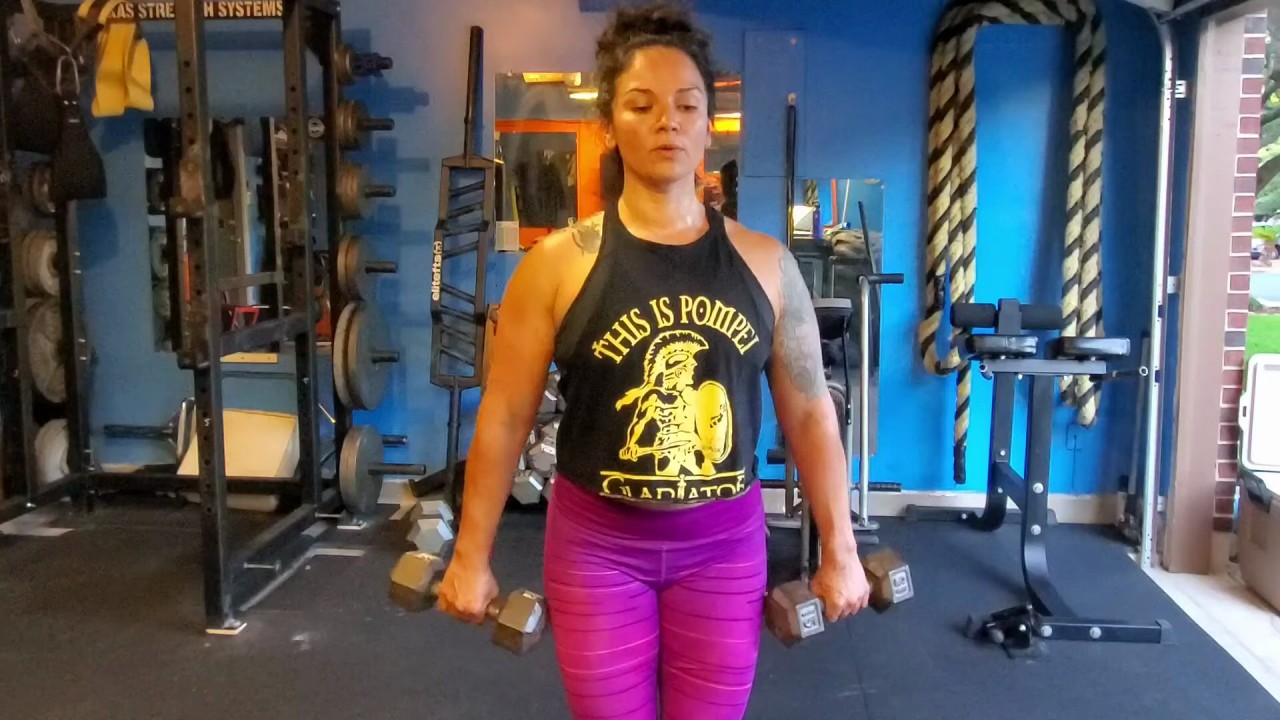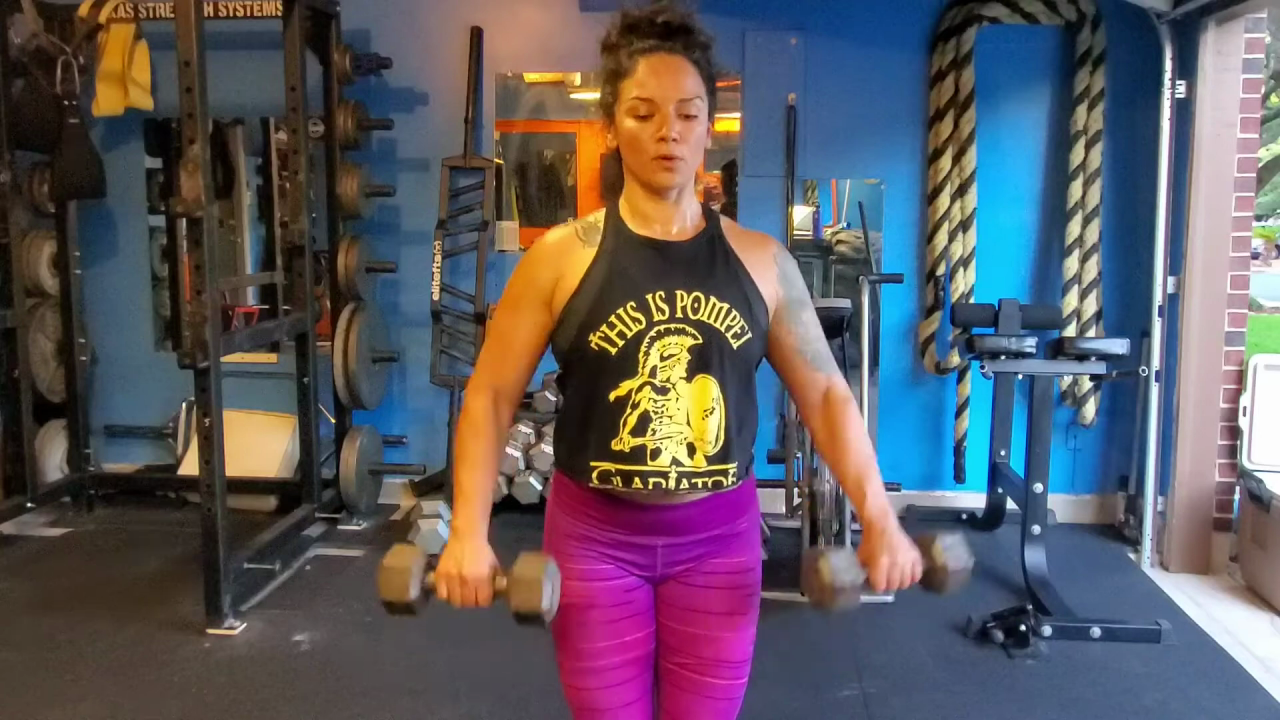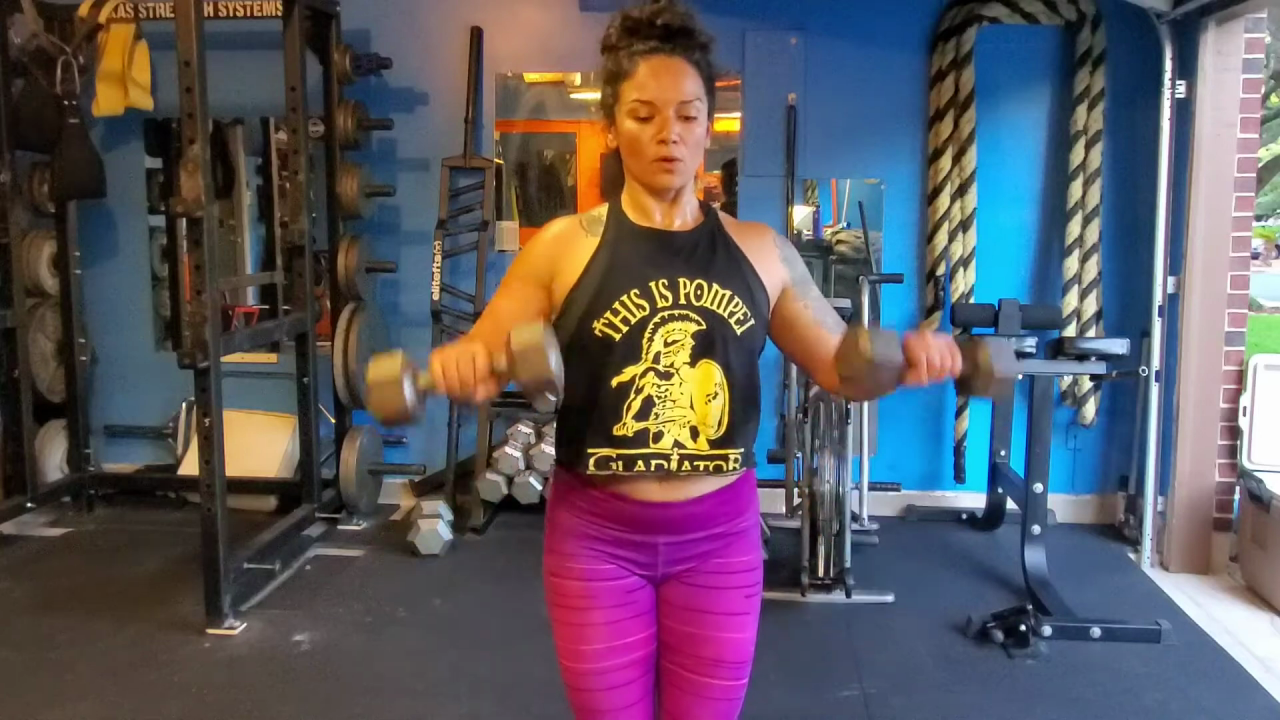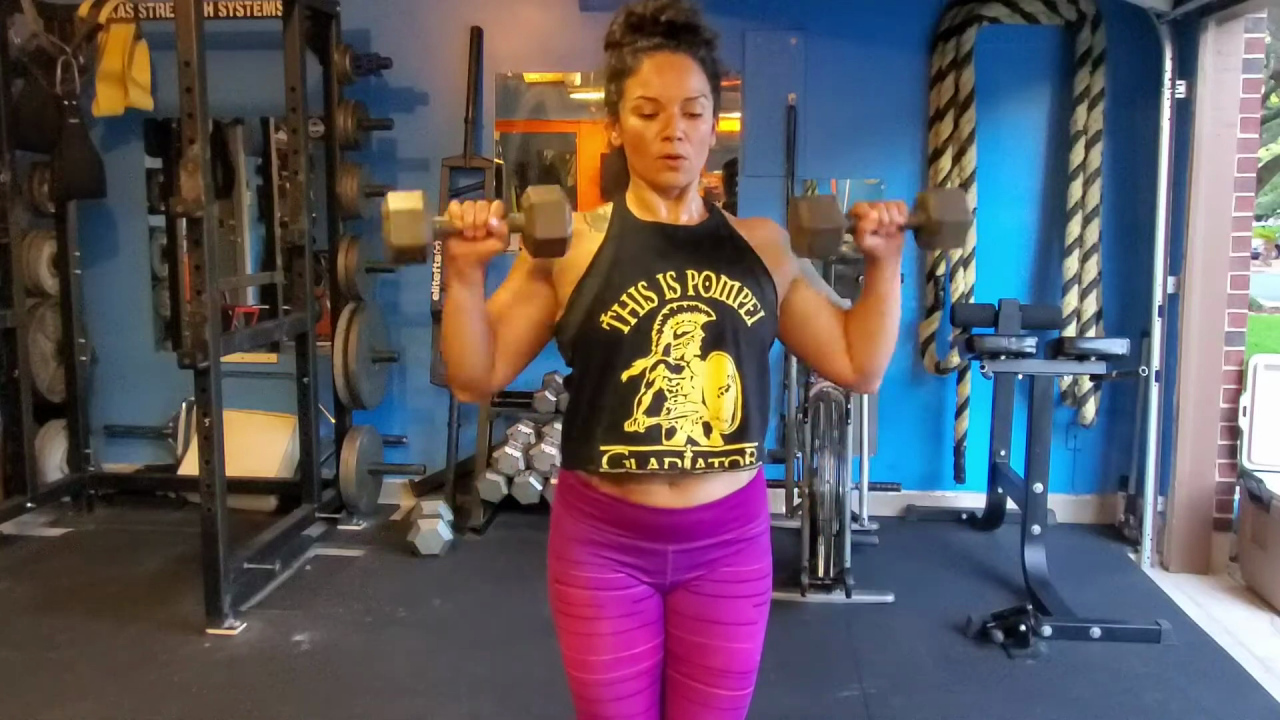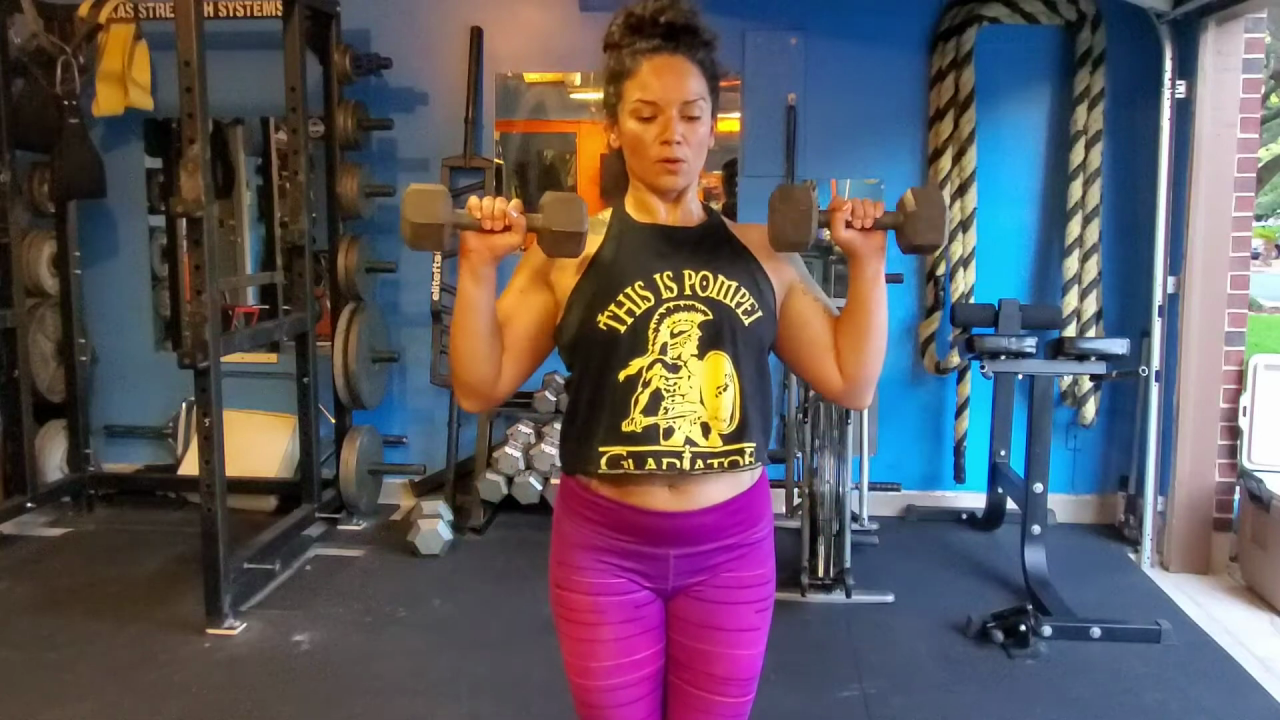
dt=0.3s
person 1, frame 1
left shoulder: (766, 262)
right shoulder: (559, 262)
left elbow: (810, 412)
right elbow: (504, 418)
left wrist: (839, 550)
right wrist: (472, 556)
left hip: (724, 544)
right hip: (597, 542)
person 1, frame 2
left shoulder: (760, 259)
right shoulder: (563, 255)
left elbow: (824, 393)
right elbow: (491, 395)
left wrist: (878, 520)
right wrist: (470, 530)
left hip: (717, 538)
right hip: (595, 536)
person 1, frame 3
left shoulder: (759, 250)
right shoulder: (565, 246)
left elbow: (841, 363)
right elbow: (479, 361)
left wrist: (903, 361)
right wrist: (457, 367)
left hip: (719, 537)
right hip: (596, 537)
person 1, frame 4
left shoulder: (766, 245)
right shoulder: (570, 246)
left elbow: (859, 367)
right elbow: (474, 378)
left wrist: (883, 262)
right wrist: (464, 271)
left hip: (728, 539)
right hip: (602, 538)
person 1, frame 5
left shoulder: (764, 251)
right shoulder: (566, 253)
left elbow: (852, 383)
right elbow: (479, 388)
left wrist: (866, 261)
right wrist: (477, 268)
left hip: (732, 544)
right hip: (603, 543)
